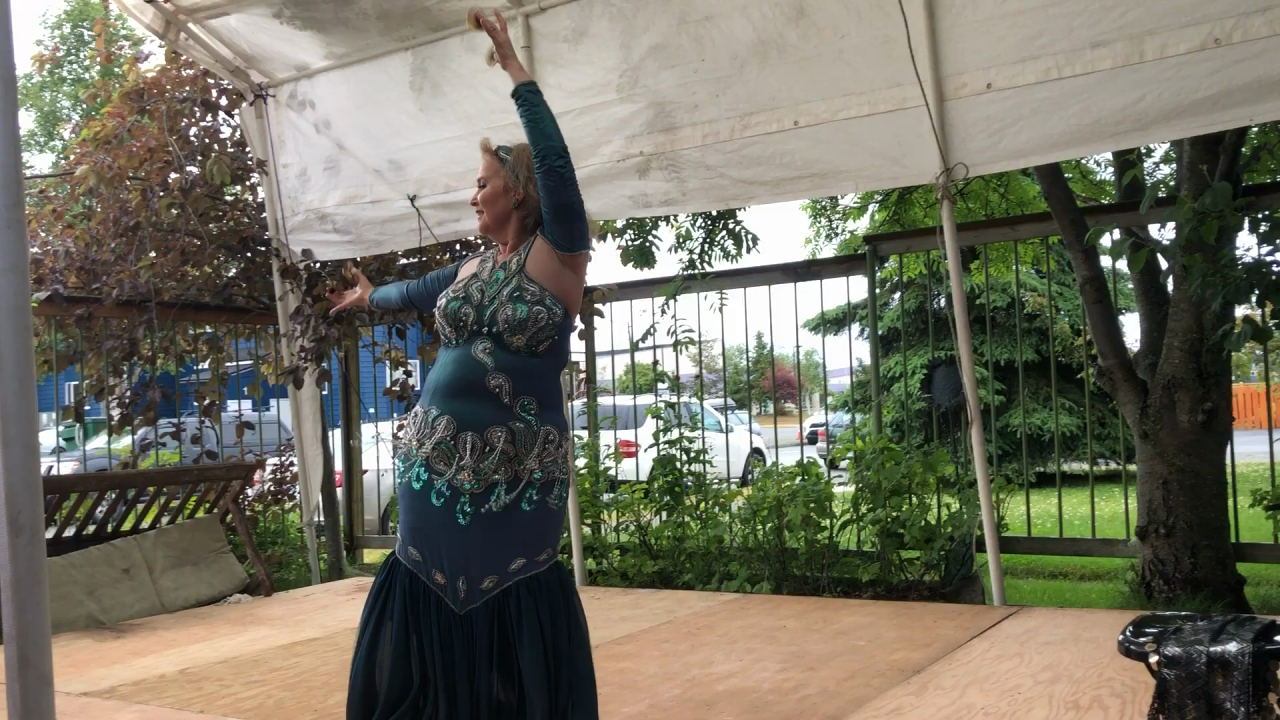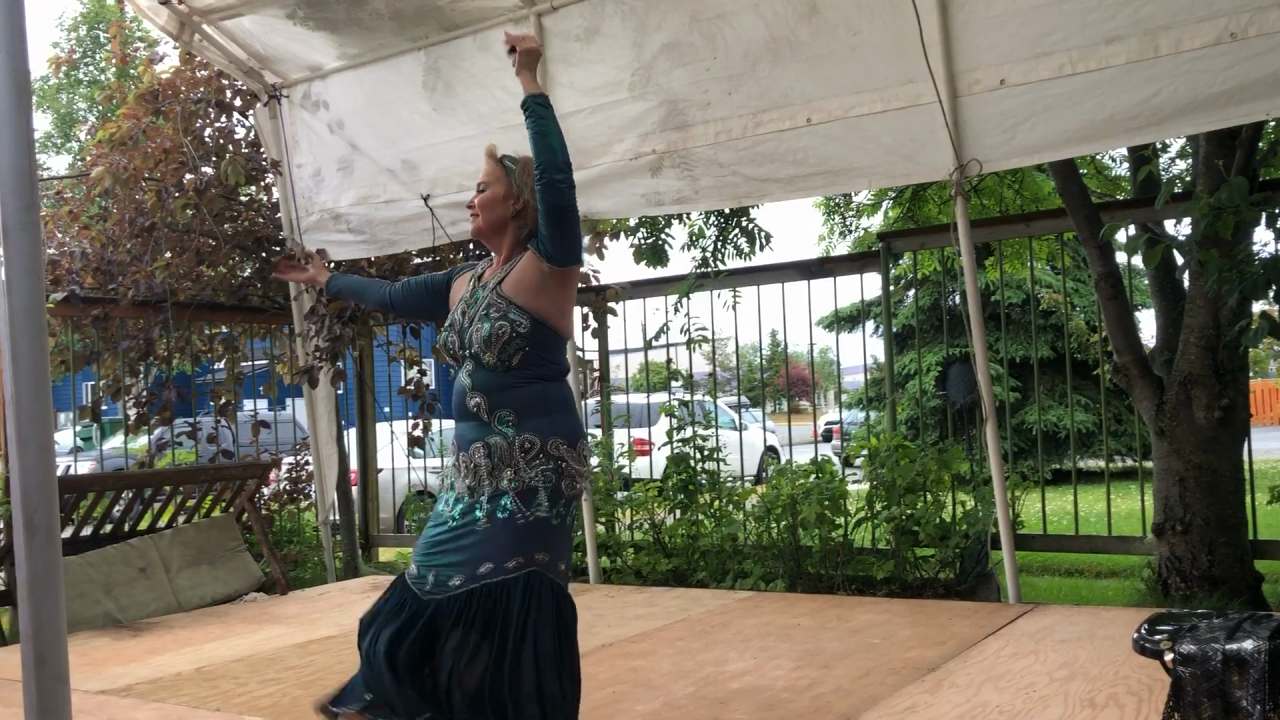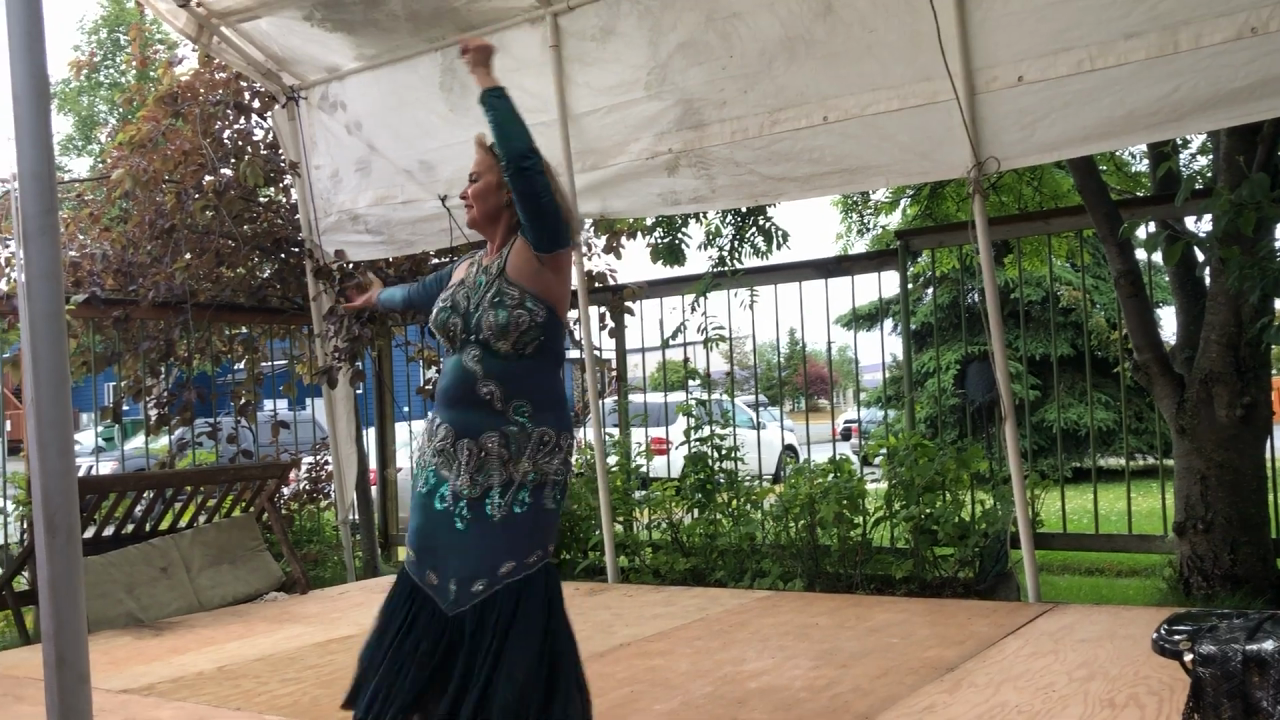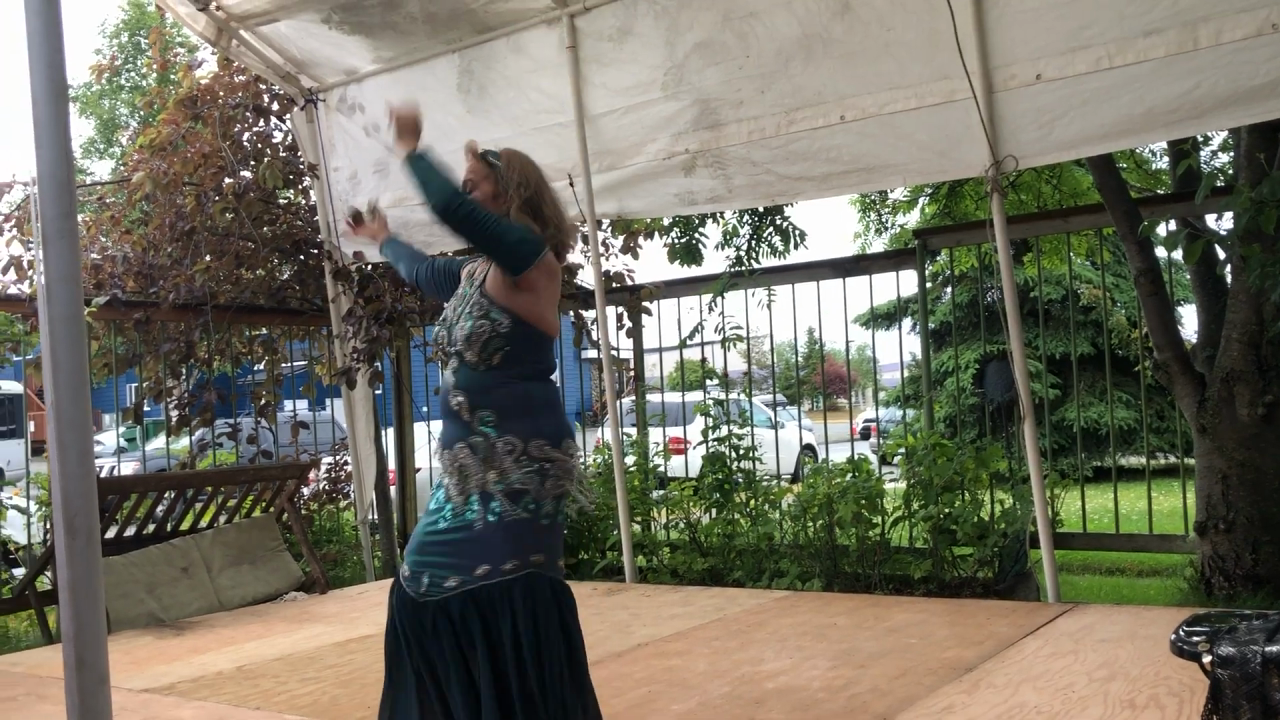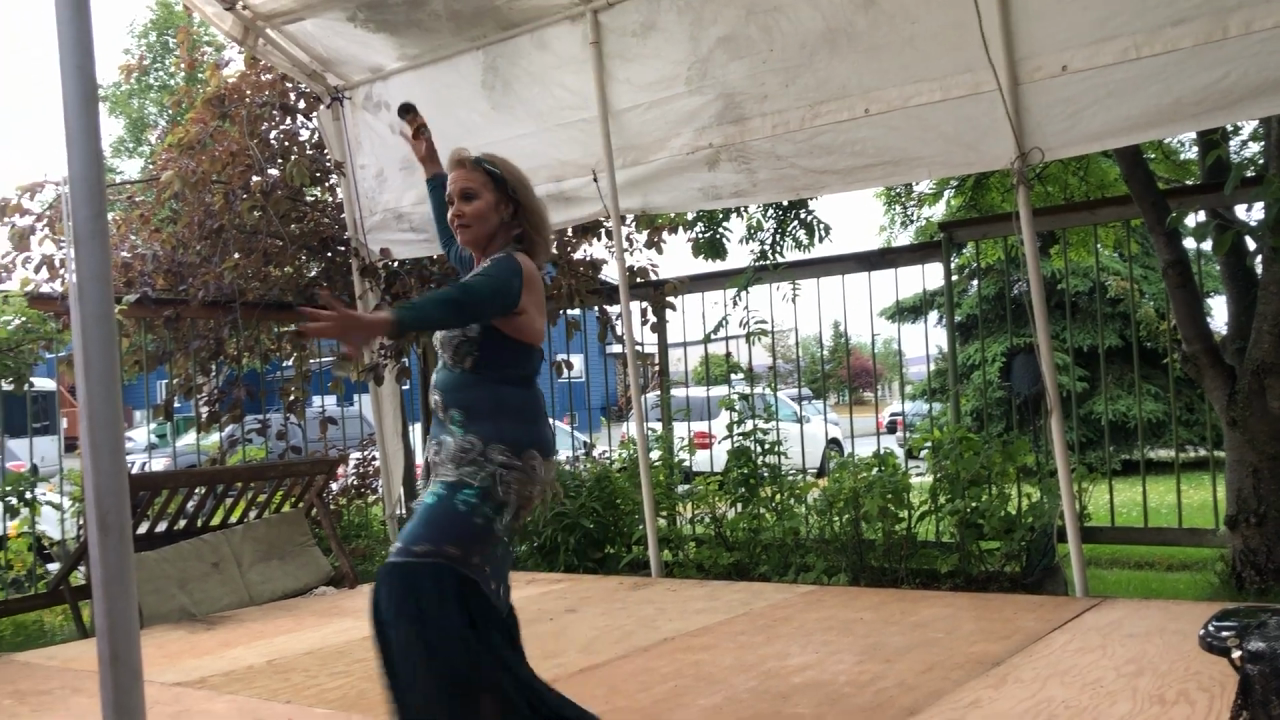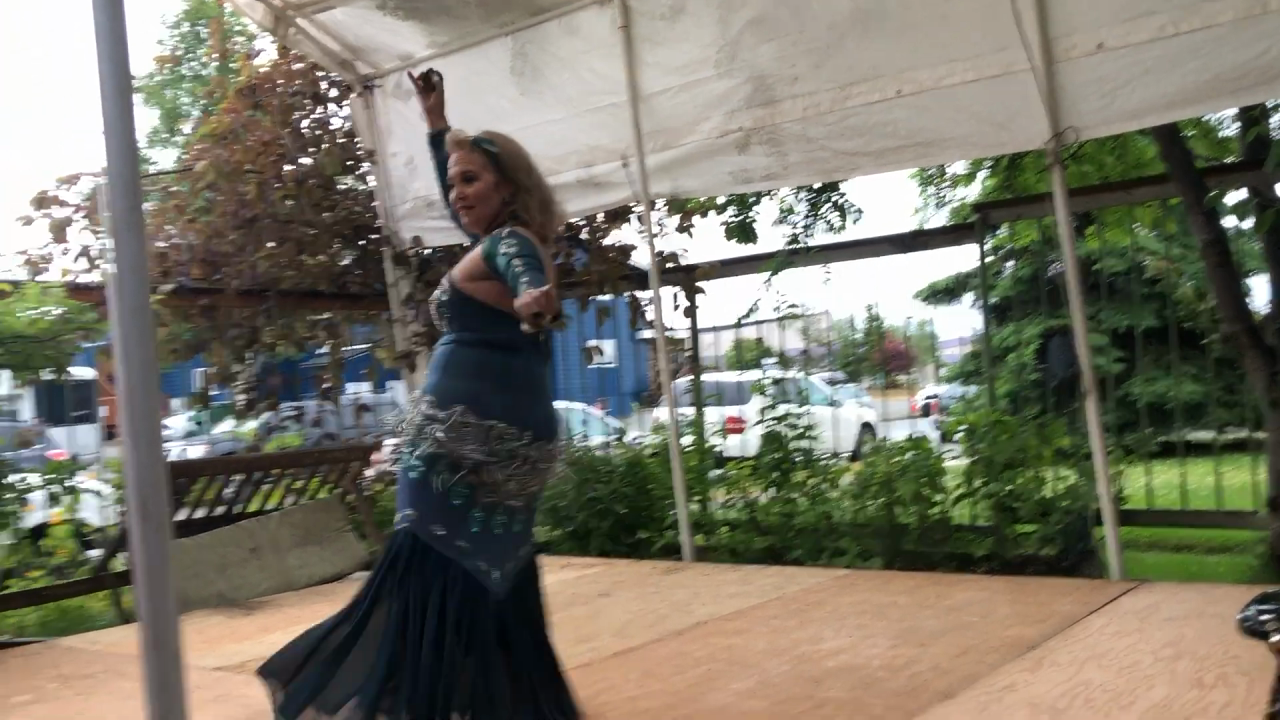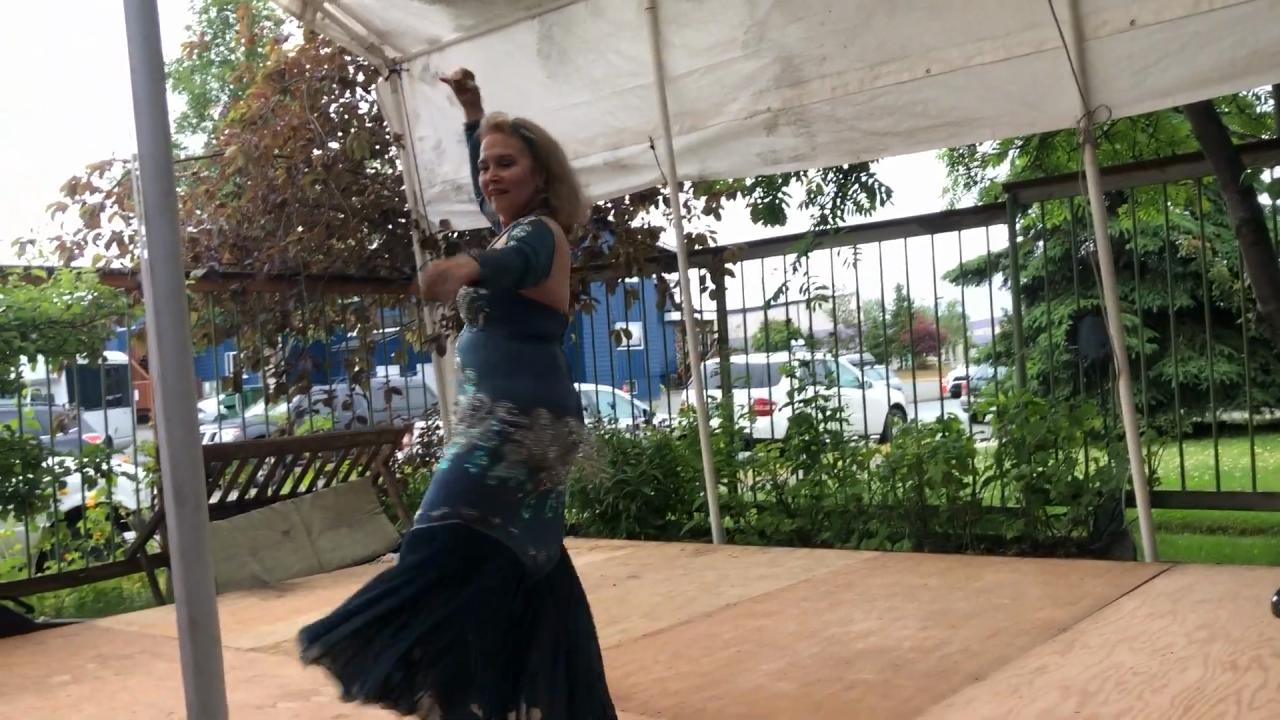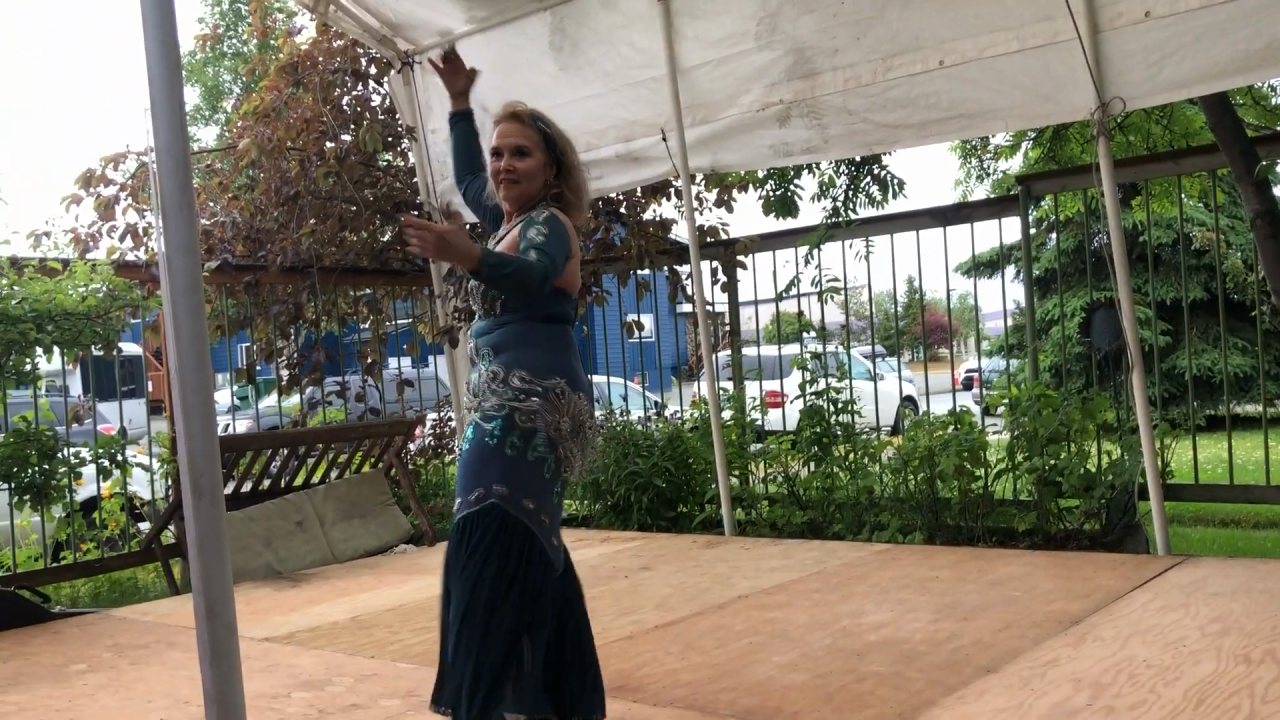
dt=0.3s
person 1, frame 1
left shoulder: (559, 255)
right shoulder: (470, 270)
left elbow: (555, 162)
right elbow: (413, 294)
left wrist: (515, 73)
right wrist: (368, 293)
left hip: (521, 461)
right hip: (441, 453)
left knee: (525, 600)
right knee: (421, 591)
person 1, frame 2
left shoulder: (548, 266)
right shoulder: (465, 283)
left elbow: (557, 179)
right elbow: (392, 296)
left wrist: (530, 84)
right wrist: (326, 279)
left hip: (535, 466)
right hip: (478, 469)
left knee: (517, 606)
right knee: (430, 599)
person 1, frame 3
left shoulder: (542, 251)
right shoulder: (465, 270)
left elbow: (520, 160)
right elbow: (416, 296)
left wrist: (487, 83)
right wrist: (379, 295)
left hip: (522, 461)
right hip: (449, 457)
left knee: (512, 601)
right knee: (430, 592)
person 1, frame 4
left shoulder: (528, 255)
right shoulder: (474, 272)
left elbow: (454, 207)
right elbow: (427, 273)
left wrist: (412, 149)
right wrist: (384, 239)
left hip: (521, 470)
right hip: (468, 469)
left knee: (517, 605)
right knee: (427, 594)
person 1, frame 5
left shoulder: (509, 269)
right shoulder: (493, 264)
left elbow: (452, 303)
right elbow: (454, 241)
left wrist: (378, 324)
right wrist: (431, 165)
left hip: (491, 459)
right hip: (492, 460)
left knee: (417, 586)
right knee: (472, 597)
person 1, frame 6
left shoulder: (512, 244)
right shoulder: (506, 240)
left elbow: (528, 277)
right elbow: (458, 205)
left wrist: (536, 300)
right wrist: (436, 121)
left hip: (460, 428)
right hip: (521, 437)
left knee: (429, 568)
right knee: (500, 577)
person 1, frame 7
left shoulder: (537, 231)
right shoulder: (529, 229)
left elbow: (508, 268)
right elbow: (489, 194)
left wrist: (466, 266)
right wrist: (472, 115)
left hip: (508, 418)
right hip: (528, 418)
left knee: (442, 549)
right knee: (523, 559)
person 1, frame 8
left shoulder: (548, 224)
right shoulder: (513, 219)
left elbow: (532, 275)
right elbow: (469, 182)
left wrist: (465, 255)
right wrist: (460, 101)
left hip: (525, 400)
right hip: (522, 404)
left knee: (487, 542)
right knee: (528, 552)
